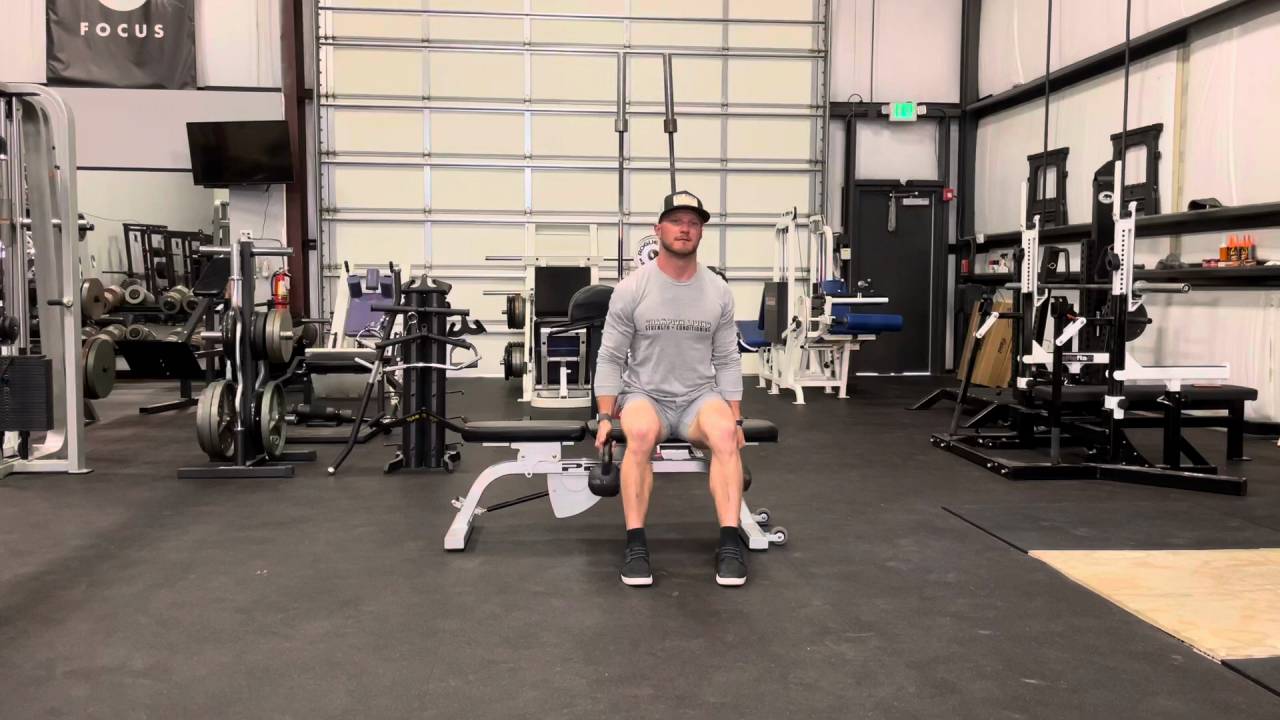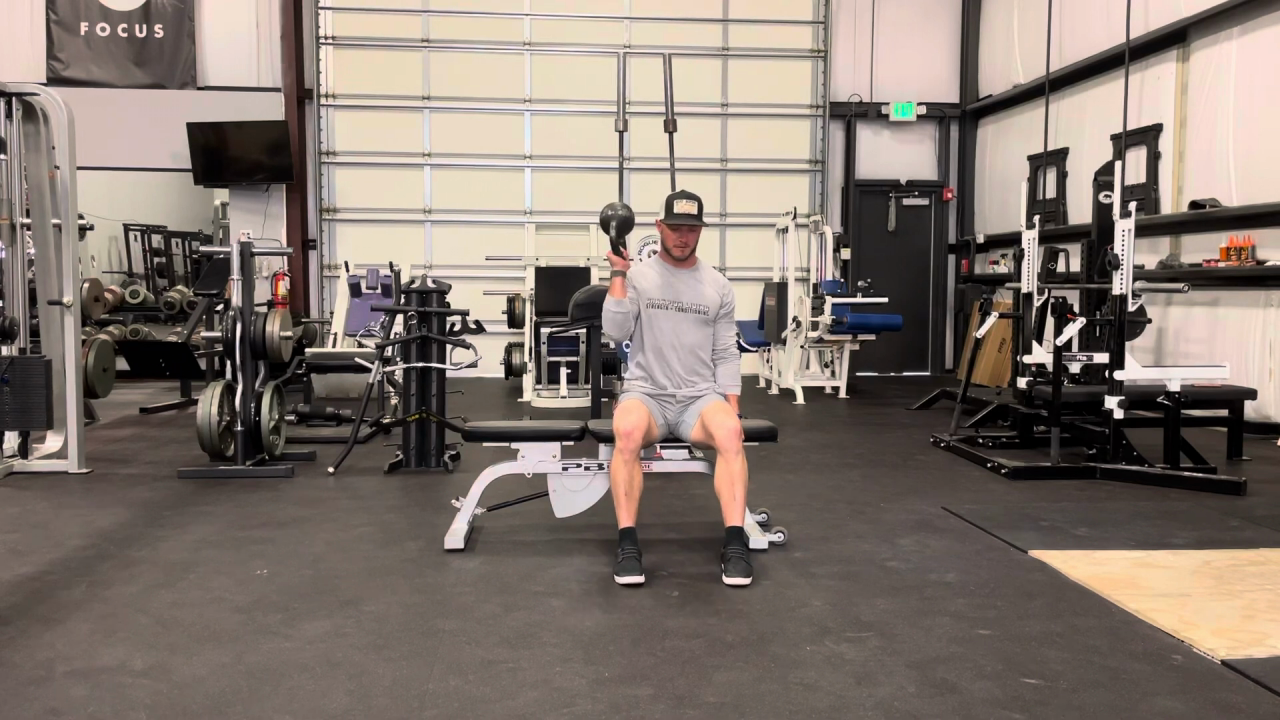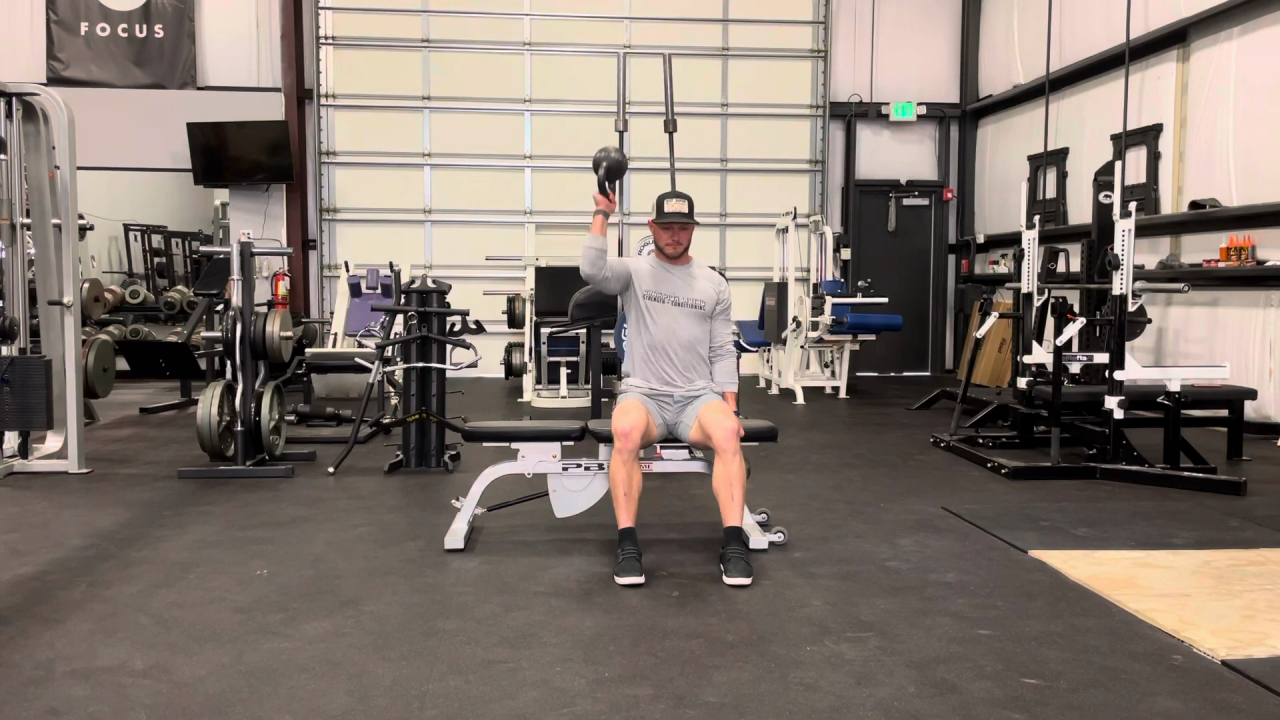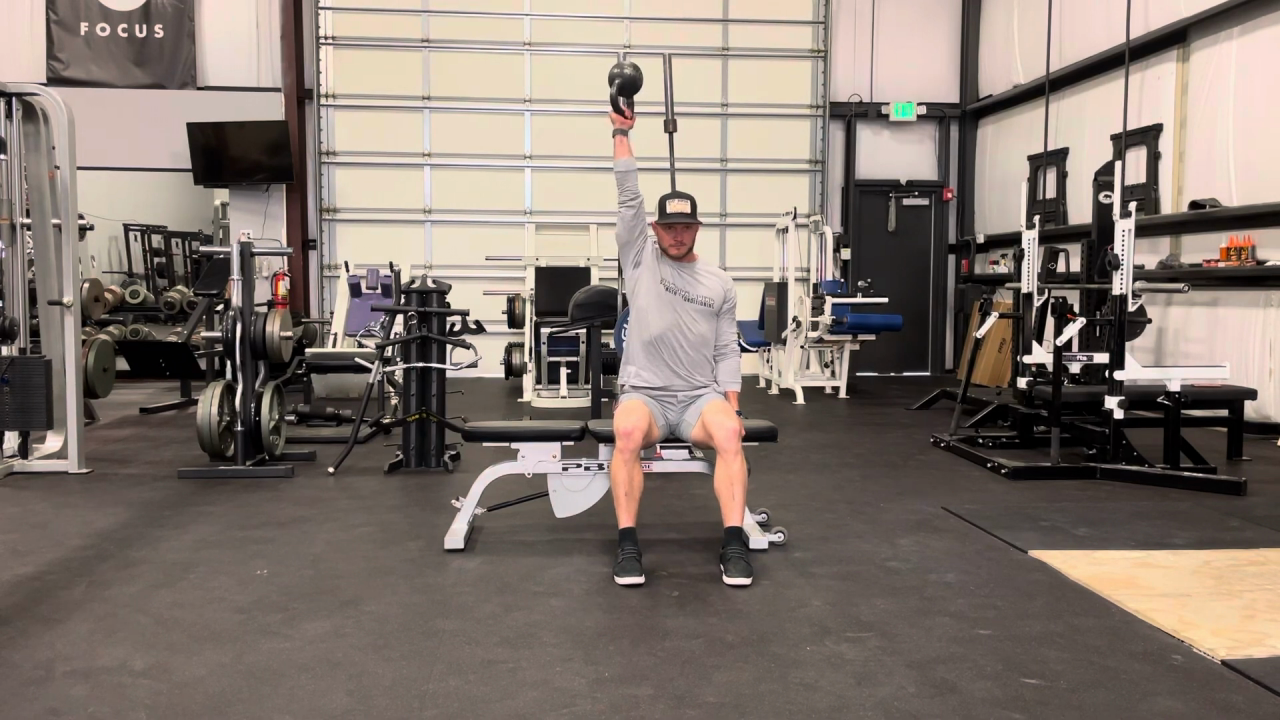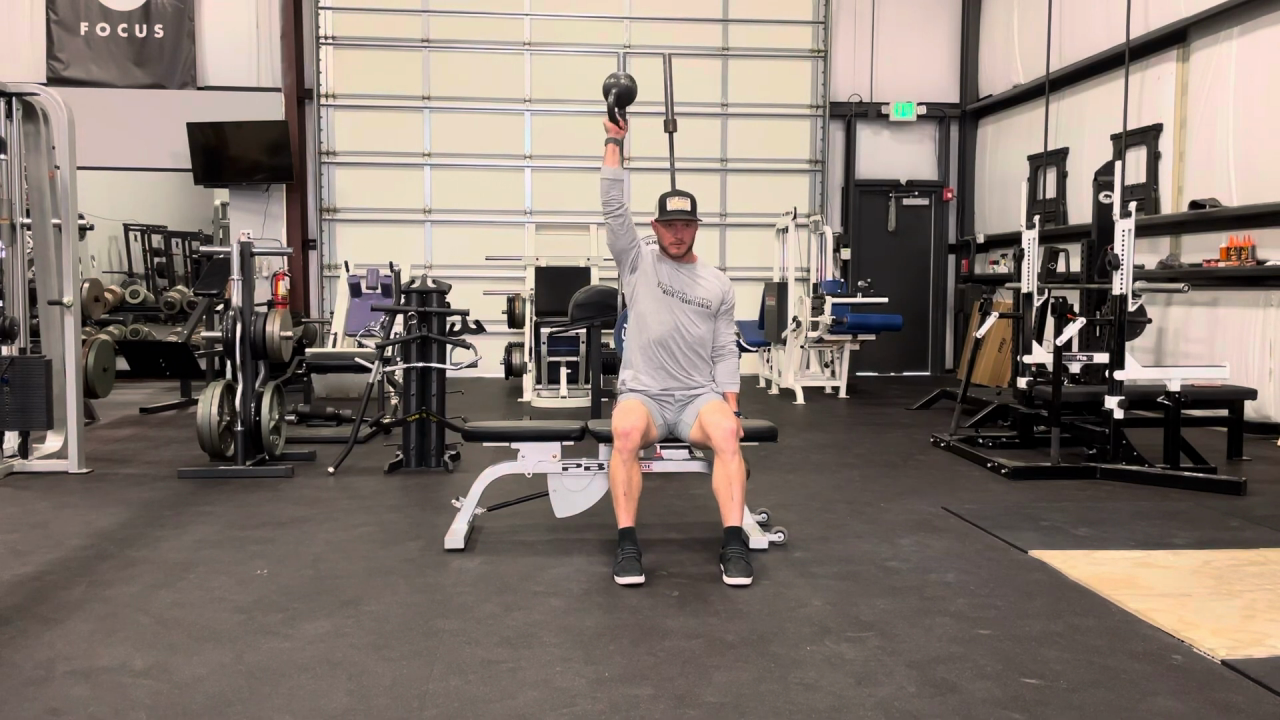
dt=1s
person 1, frame 1
left shoulder: (719, 292)
right shoulder: (632, 288)
left elbow: (727, 360)
right elbow: (611, 357)
left wrist: (736, 418)
right wrist: (606, 414)
left hip: (699, 398)
right hip: (645, 396)
left knee: (724, 434)
right knee: (641, 434)
left ankle: (730, 543)
right ankle: (635, 544)
person 1, frame 2
left shoulder: (718, 286)
right shoulder: (637, 277)
left elbow: (726, 355)
right elbow: (616, 331)
left wrist: (734, 410)
right wrist: (618, 274)
left hip: (700, 396)
right hip: (646, 393)
left knee: (729, 433)
right knee: (627, 432)
left ankle: (734, 543)
right ankle: (627, 544)
person 1, frame 3
left shoulder: (714, 283)
right shoulder: (634, 272)
left elbow: (723, 352)
right elbow: (592, 270)
left wrist: (730, 408)
right wrist: (602, 214)
left hip: (698, 396)
right hip: (644, 393)
left knee: (727, 435)
right knee: (625, 432)
left ankle: (734, 545)
right ankle: (627, 545)
person 1, frame 4
left shoulder: (719, 283)
right shoulder: (640, 259)
left elbow: (727, 351)
right elbow: (628, 195)
left wrist: (733, 407)
right wrist: (621, 133)
left hip: (700, 395)
right hip: (644, 393)
left knee: (729, 434)
right knee: (627, 433)
left ankle: (734, 545)
right ankle: (628, 545)
person 1, frame 5
left shoulder: (718, 284)
right shoulder: (638, 263)
left elbow: (725, 352)
right elbow: (613, 206)
left wrist: (732, 407)
right wrist: (613, 142)
left hip: (698, 395)
right hip: (643, 393)
left knee: (726, 434)
right knee: (626, 432)
left ankle: (734, 544)
right ankle: (627, 544)
